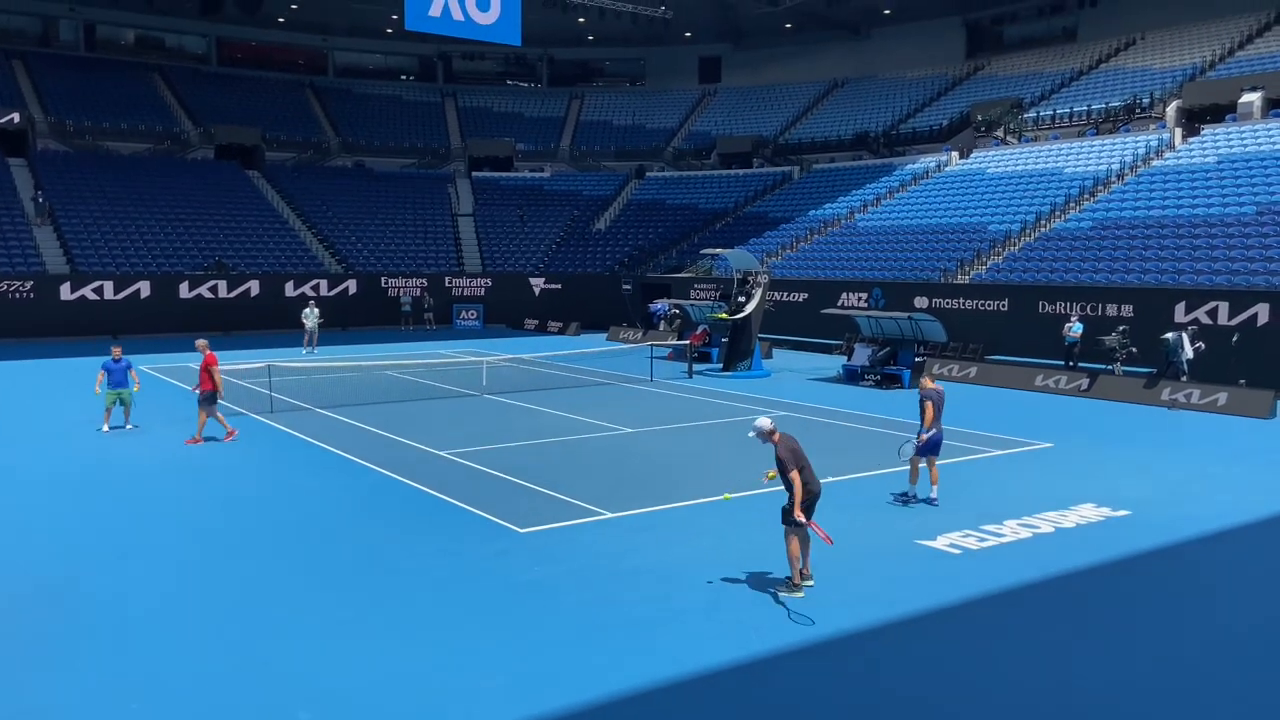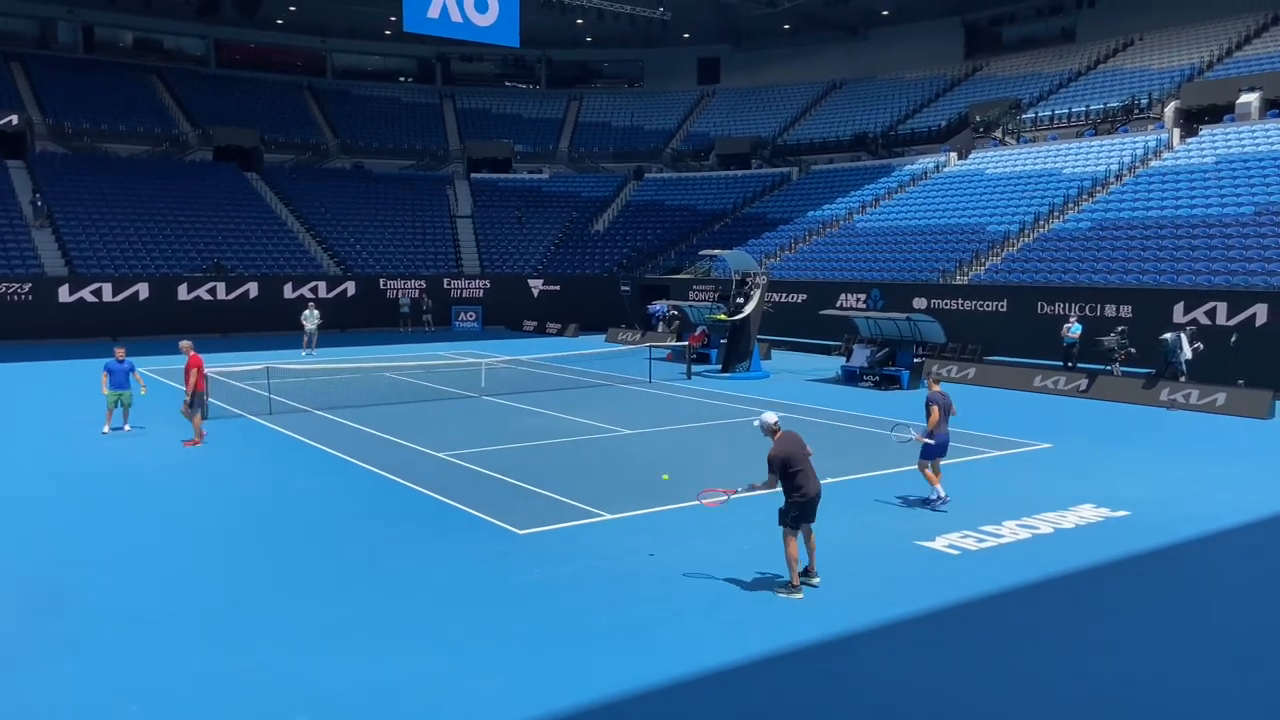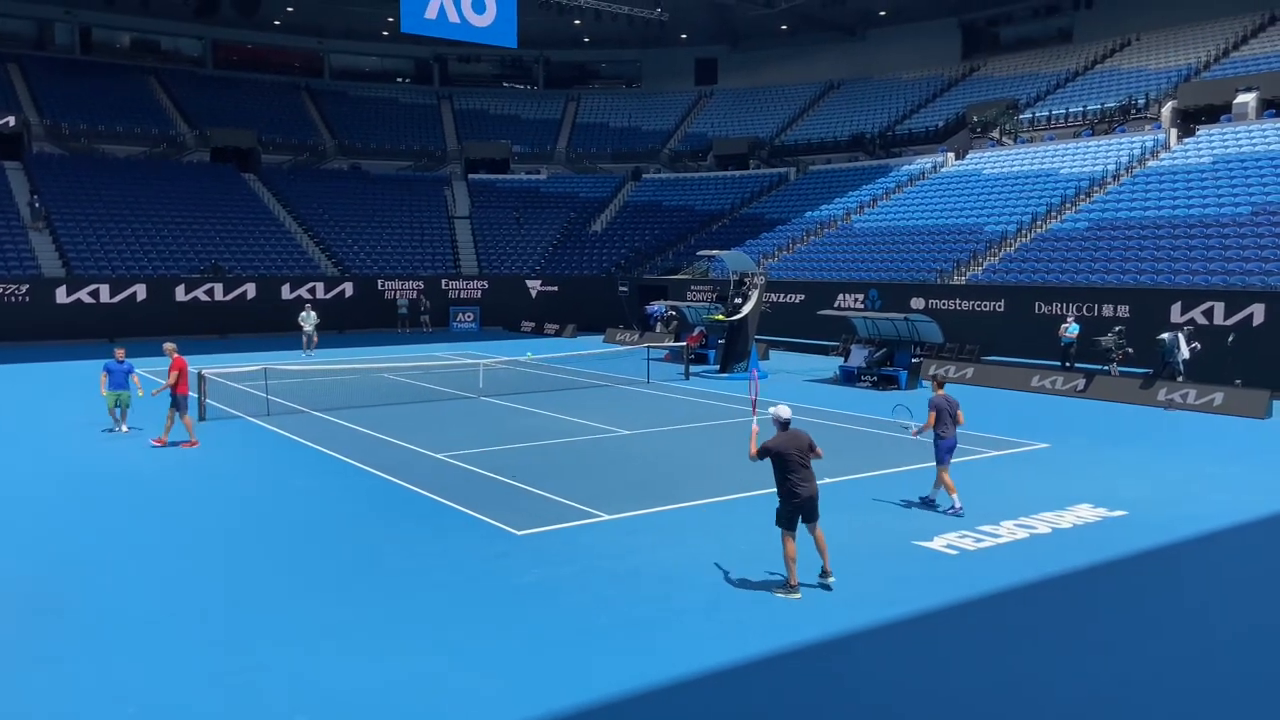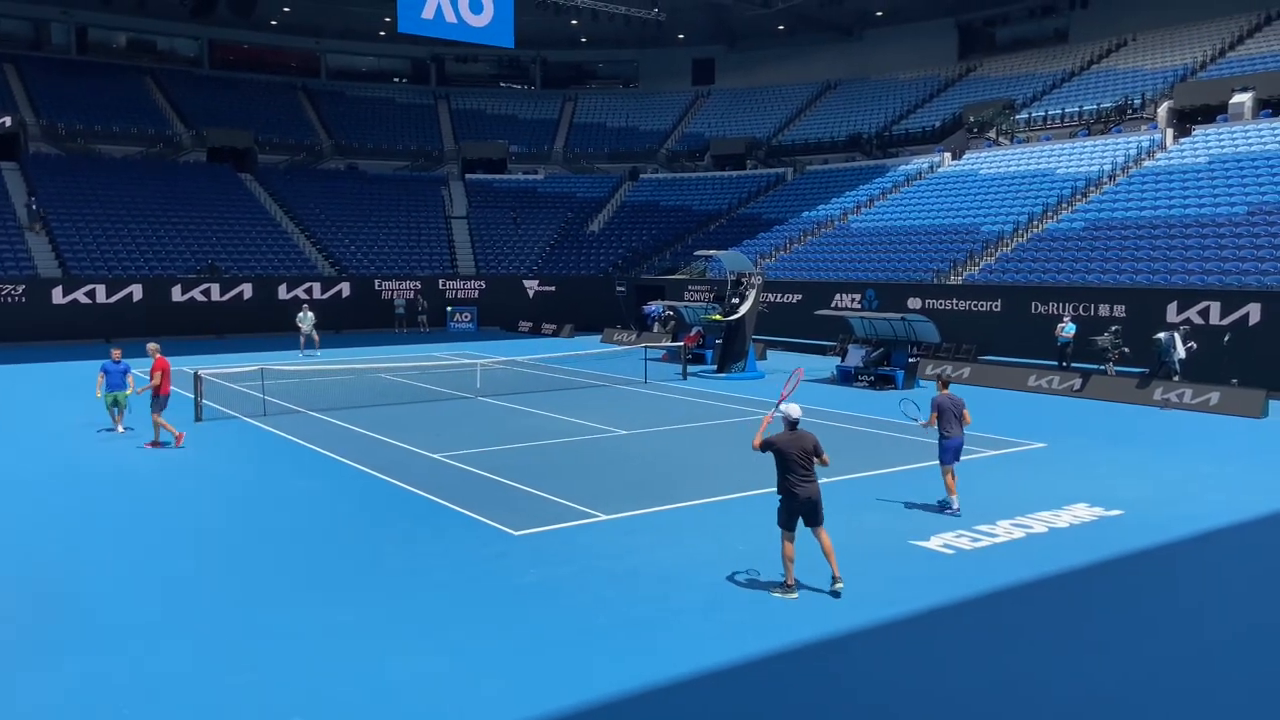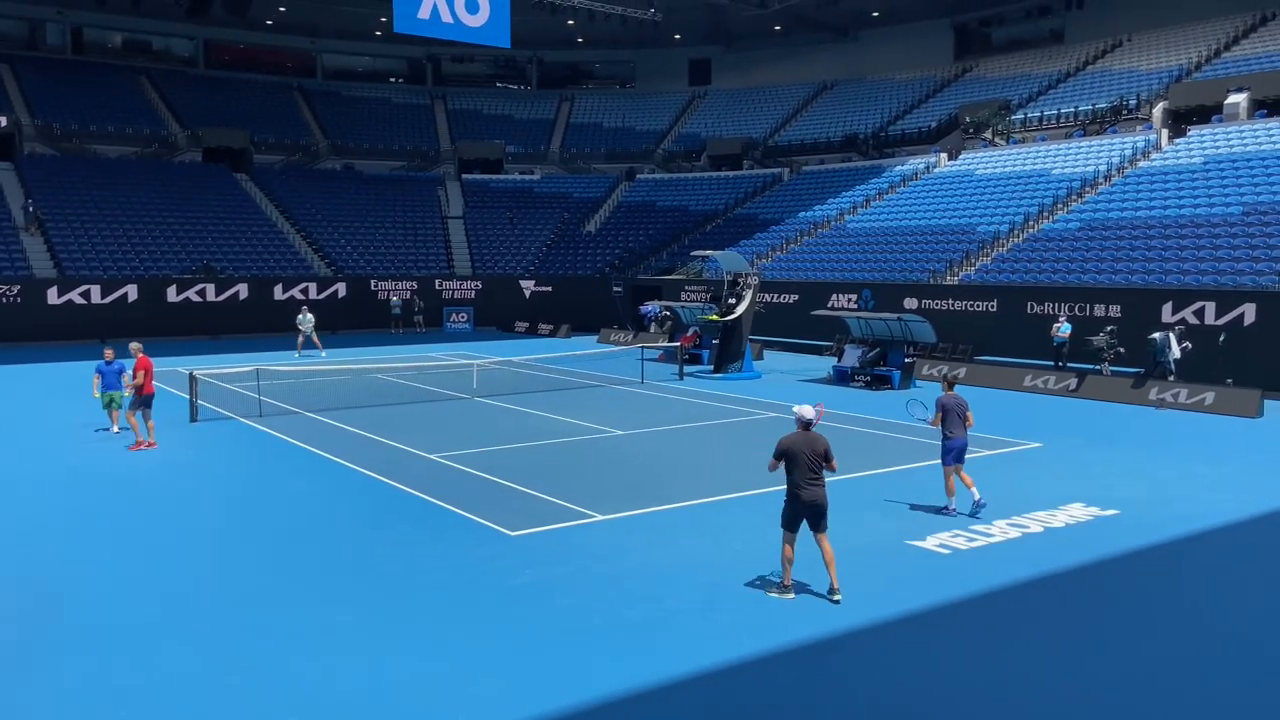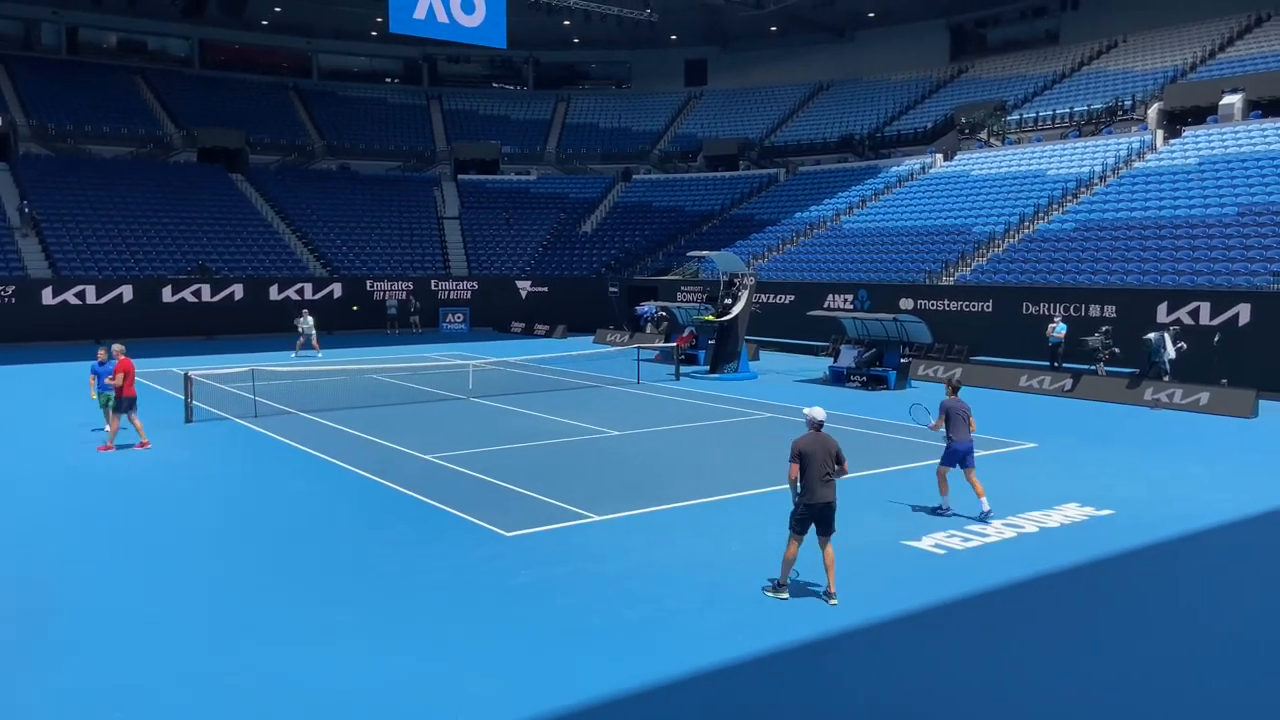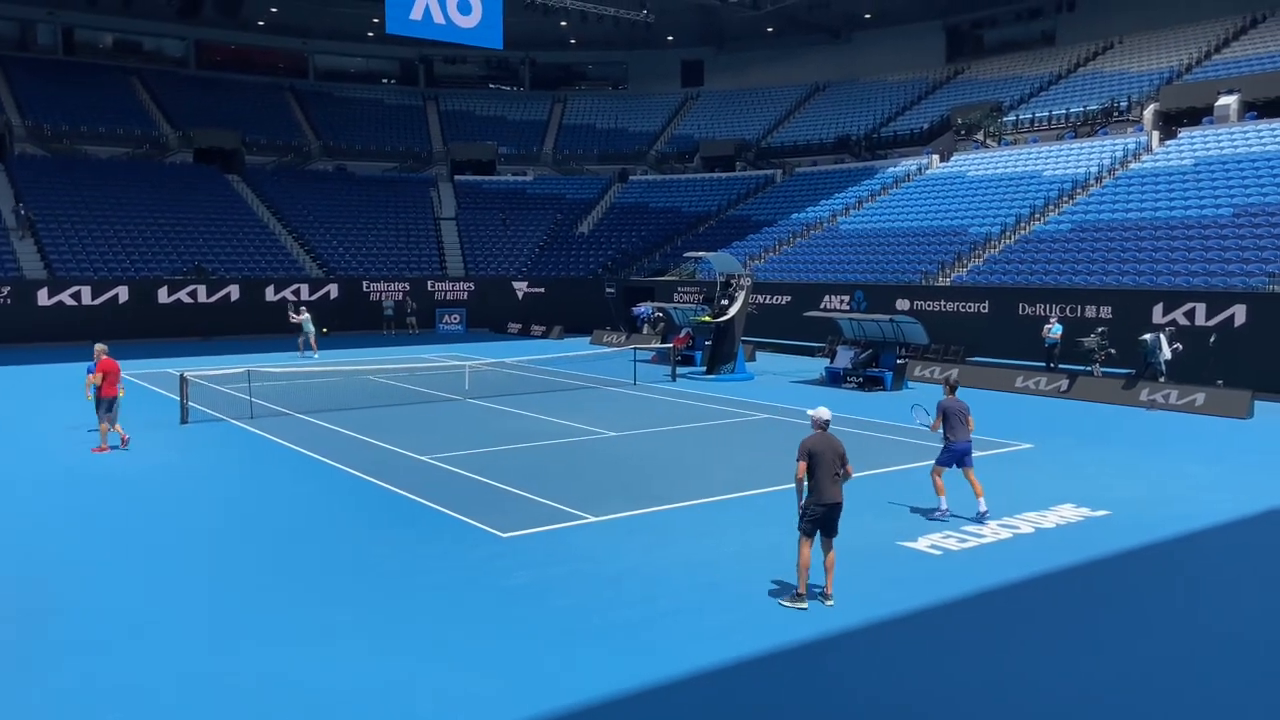
dt=0.2s
person 1, frame 1
left shoulder: (782, 452)
right shoulder: (785, 438)
left elbow: (796, 481)
left wrist: (797, 508)
right wrist: (777, 471)
left hip: (804, 493)
right hip: (814, 489)
left knee: (791, 535)
right knee: (802, 531)
left ankle: (795, 585)
right ankle: (806, 574)
person 1, frame 2
left shoulder: (774, 454)
right shoulder: (794, 436)
left elbow: (773, 483)
right elbow: (808, 453)
left wrist: (754, 487)
left hip: (798, 497)
right hip: (815, 490)
left knee: (790, 538)
right knee: (807, 529)
left ankle: (795, 586)
right ankle: (811, 572)
person 1, frame 3
left shoulder: (772, 445)
right shoulder: (803, 435)
left elbow: (753, 456)
right elbow: (819, 454)
left wrist: (753, 434)
left hip: (791, 497)
right hip: (811, 491)
left knee: (788, 538)
right knee: (814, 529)
left ankle: (792, 585)
right ankle: (827, 571)
person 1, frame 4
left shoulder: (775, 440)
right shoulder: (810, 438)
left elbow: (755, 446)
right elbow: (825, 462)
left wrist: (764, 424)
left hip: (791, 497)
right hip: (813, 493)
left knee: (787, 539)
right knee: (820, 533)
left ankle: (789, 585)
right ankle: (836, 577)
person 1, frame 5
left shoulder: (786, 441)
right shoulder: (822, 441)
left elbow: (771, 468)
right elbow: (833, 468)
left hip: (797, 499)
right hip: (819, 498)
left knee: (788, 540)
right knee: (823, 540)
left ankle: (786, 586)
right ankle: (835, 588)
person 1, frame 6
left shoulder: (799, 443)
right shoulder: (832, 442)
left elbow: (792, 476)
right elbow: (844, 470)
left wrist: (795, 496)
left hip: (807, 501)
right hip: (829, 500)
left knee: (794, 542)
right knee: (825, 544)
left ankle: (781, 586)
right ankle: (831, 591)
person 1, frame 7
left shoulder: (807, 443)
right shoulder: (837, 443)
left elbow: (800, 476)
right elbow: (848, 473)
left wrist: (799, 500)
left hip: (816, 502)
right hip: (836, 502)
left knee: (805, 545)
right knee: (827, 546)
left ankle: (800, 594)
right ankle: (828, 592)
